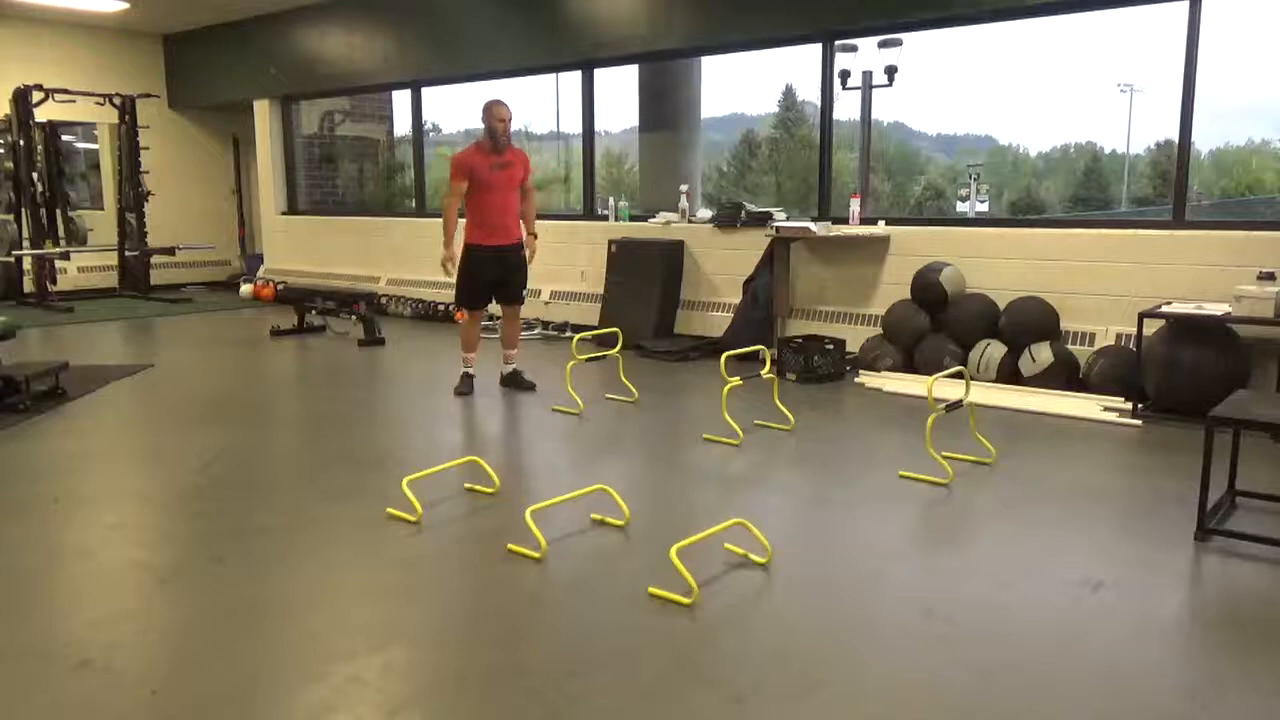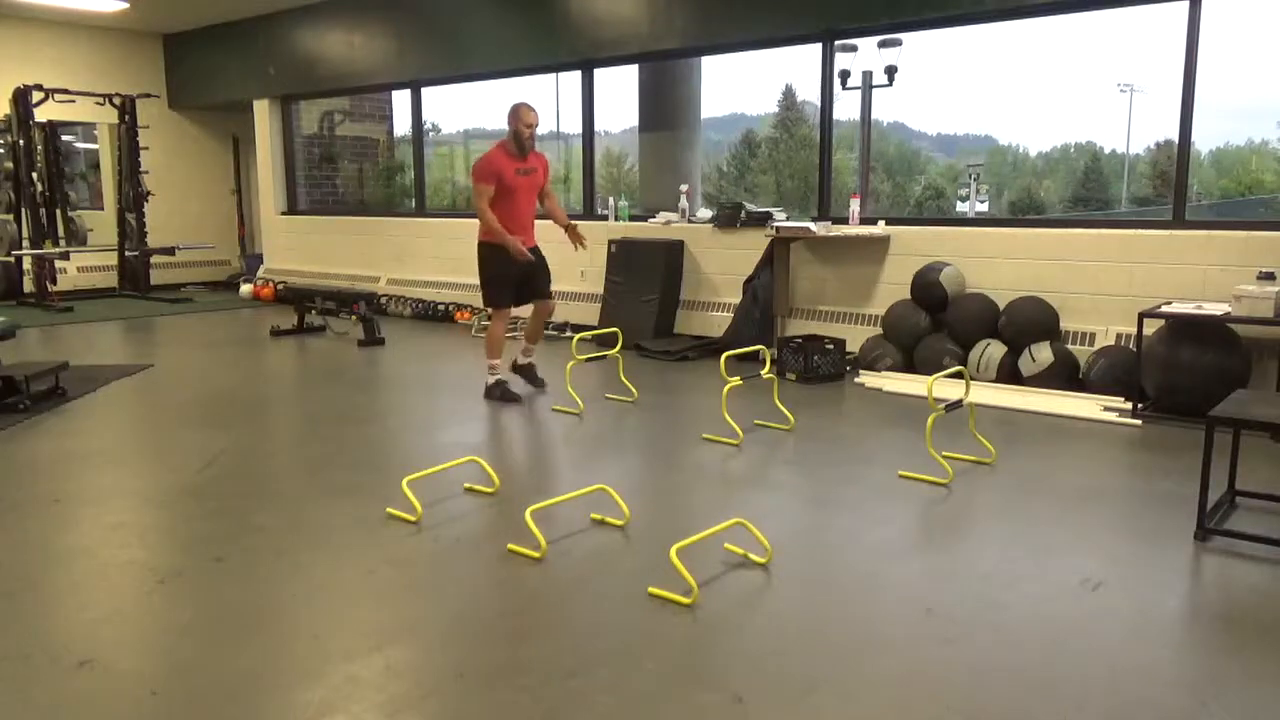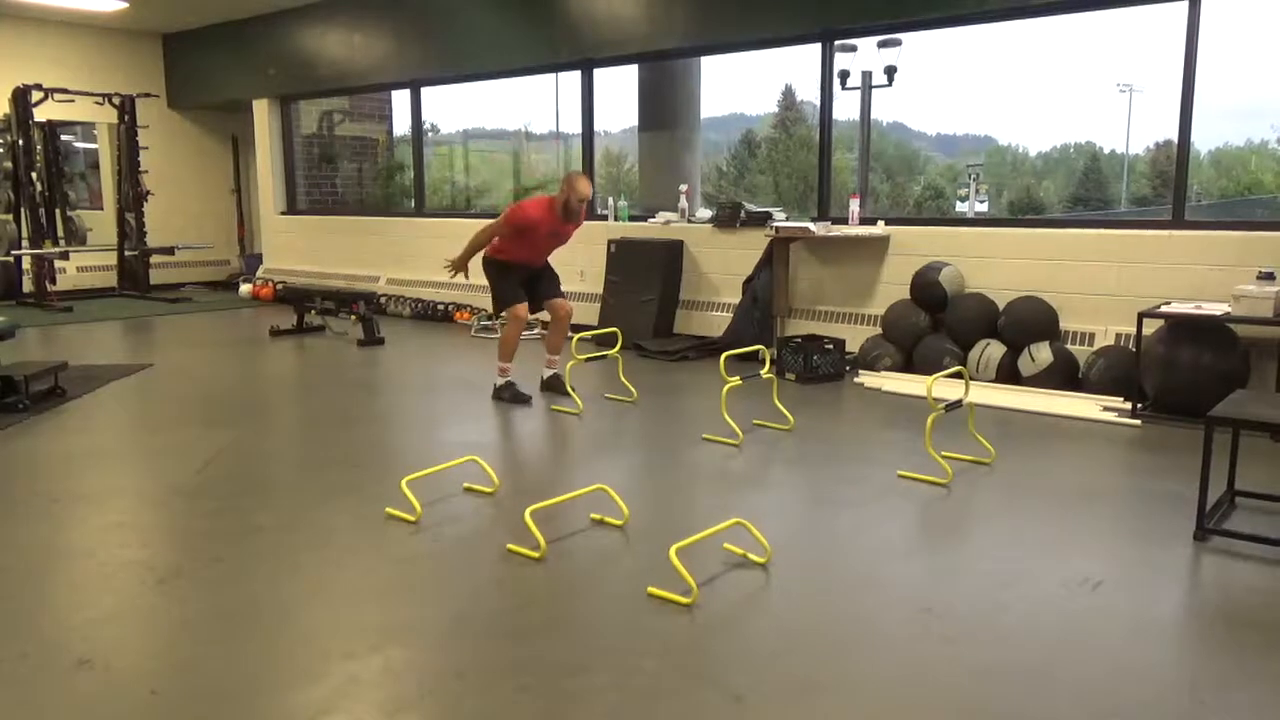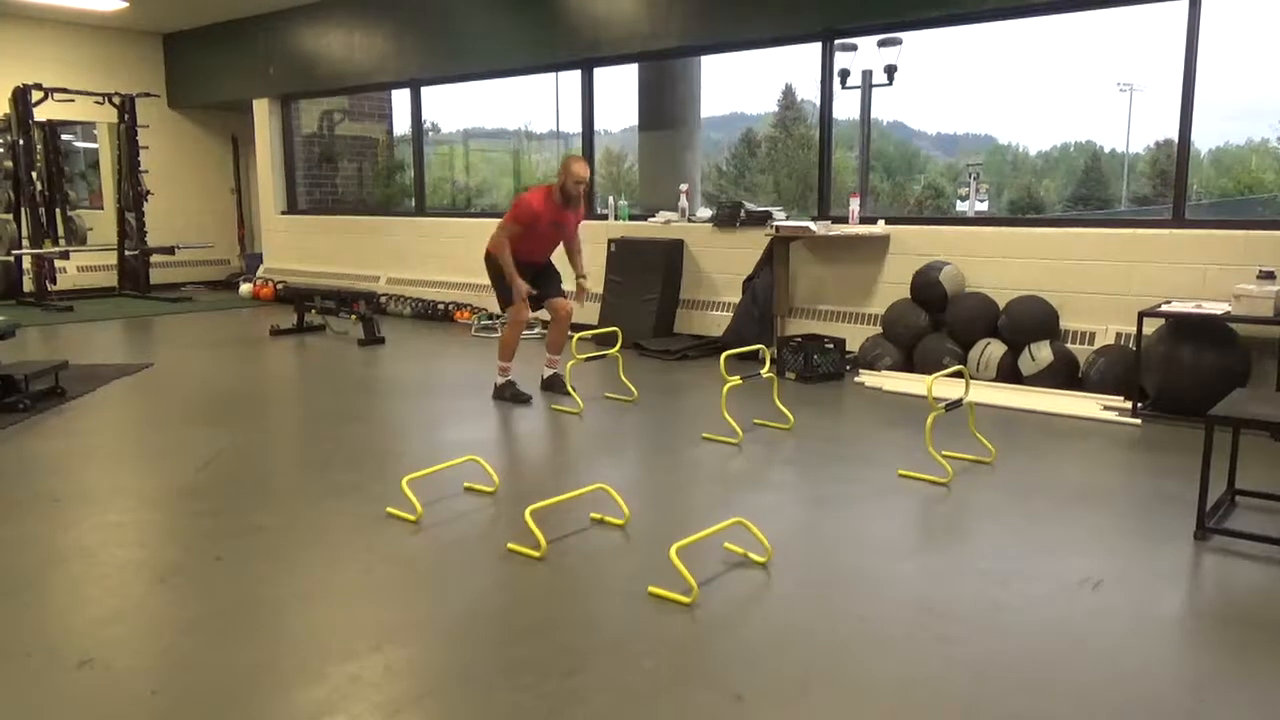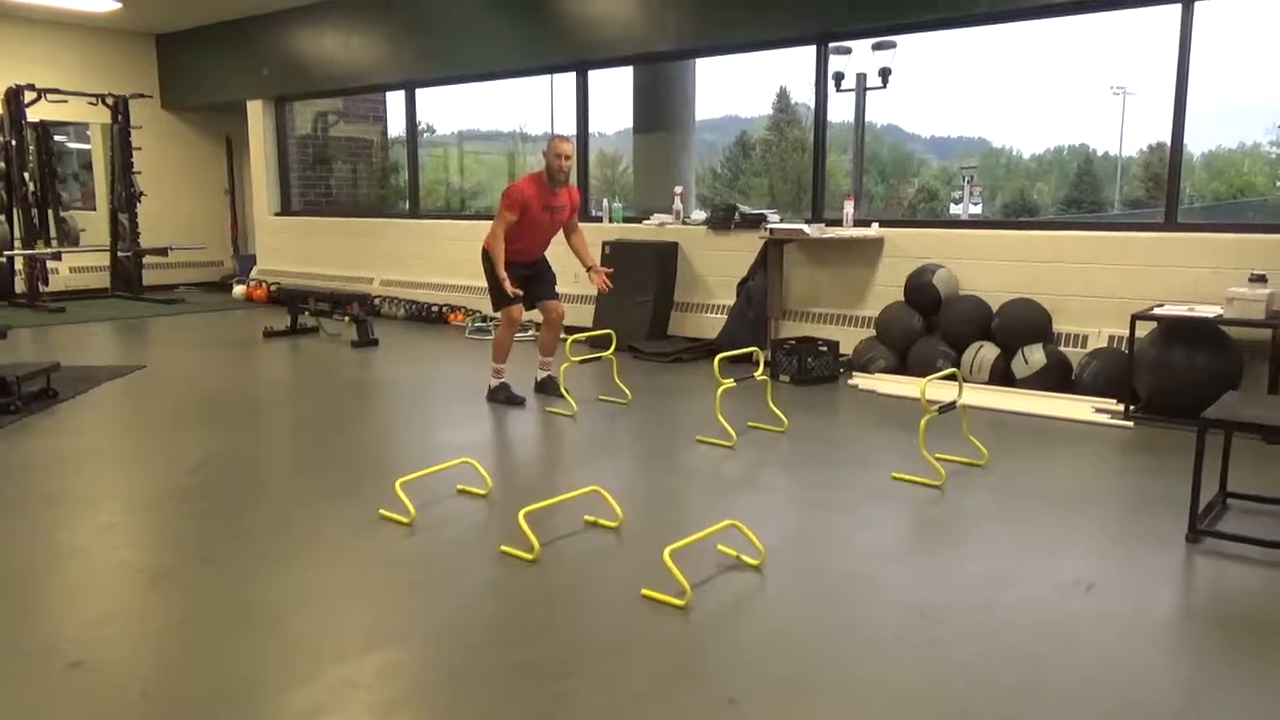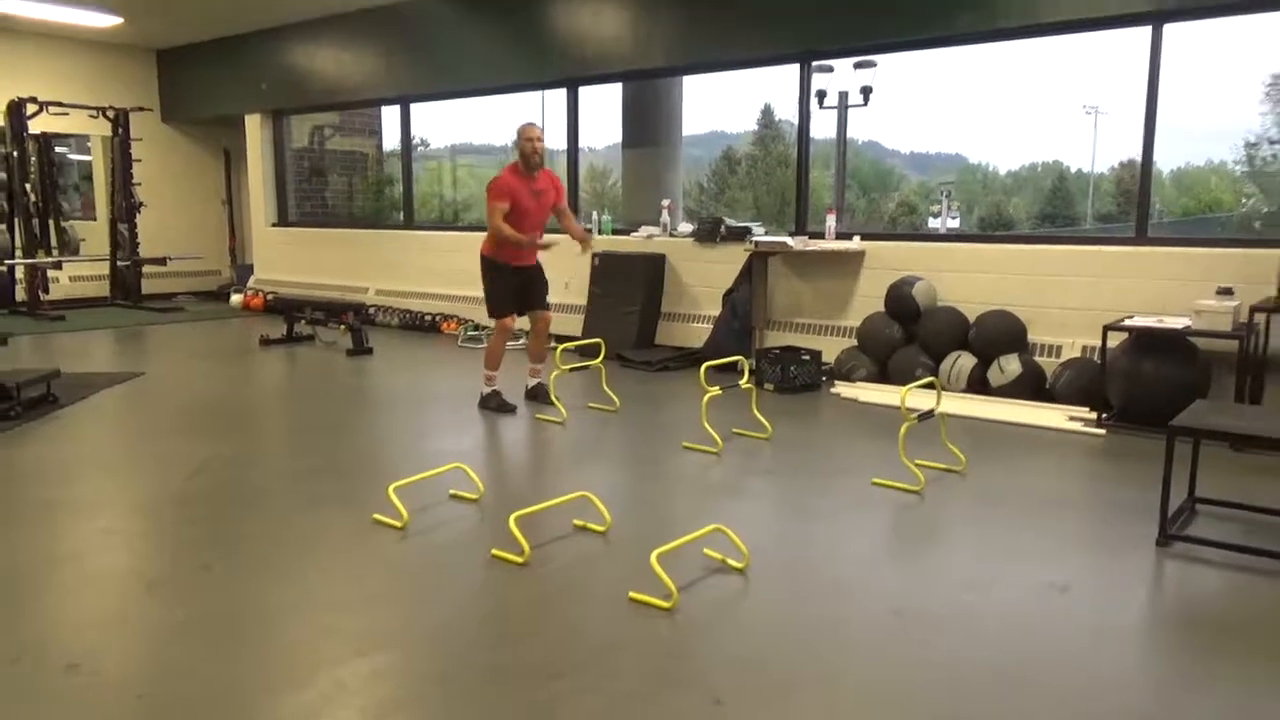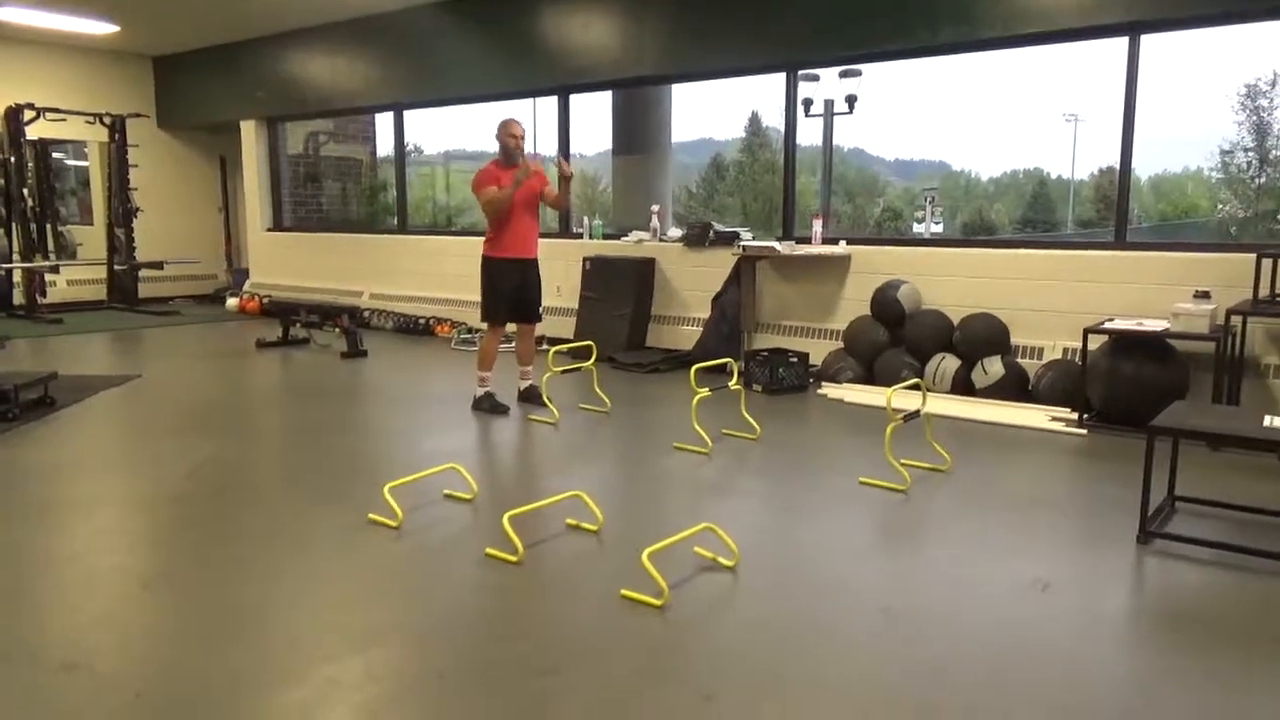
dt=0.7s
person 1, frame 1
left shoulder: (520, 158)
right shoulder: (466, 159)
left elbow: (527, 196)
right elbow: (452, 202)
left wrist: (531, 233)
right wrist: (448, 246)
left hip: (514, 246)
right hip: (479, 248)
left knee: (513, 309)
right knee: (474, 312)
left ankle: (510, 370)
right ankle: (467, 373)
person 1, frame 2
left shoulder: (539, 161)
right shoulder: (490, 162)
left elbow: (547, 197)
right elbow: (481, 207)
left wrist: (567, 226)
right wrist: (506, 240)
left hip: (529, 246)
right hip: (498, 248)
left knee: (546, 305)
right knee: (501, 312)
left ankle: (524, 360)
right ankle: (493, 381)
person 1, frame 3
left shoulder: (576, 217)
right shoulder: (530, 212)
right elbow: (489, 232)
right wrist: (462, 260)
left hip: (536, 265)
right hip: (503, 263)
left knee: (563, 311)
right knee: (519, 314)
left ankle: (550, 375)
right ankle: (502, 383)
person 1, frame 4
left shoulder: (577, 206)
right shoulder: (531, 203)
left elbow: (571, 238)
right elbow: (500, 238)
left wrist: (580, 275)
right wrist: (515, 281)
left hip: (539, 262)
right hip: (506, 259)
left knee: (563, 310)
right knee: (520, 315)
left ankle: (550, 374)
right ankle: (502, 382)
person 1, frame 5
left shoulder: (571, 196)
right shoulder: (521, 190)
left elbow: (573, 232)
right elbow: (497, 232)
left wrist: (591, 267)
right wrist: (501, 273)
left hip: (534, 259)
right hip: (503, 257)
left knee: (555, 313)
right knee: (513, 315)
left ankle: (544, 376)
right ankle: (496, 384)
person 1, frame 6
left shoulder: (553, 181)
right shoulder: (504, 181)
left elbow: (564, 214)
right elbow: (494, 225)
left wrist: (581, 236)
right wrist: (526, 241)
left hip: (529, 262)
right hip: (498, 262)
left knee: (542, 320)
right knee: (506, 324)
left ankle: (534, 383)
right ankle: (489, 391)
person 1, frame 7
left shoulder: (535, 173)
right shoulder: (487, 174)
left elbow: (560, 205)
right elbow: (492, 208)
left wrist: (566, 180)
right wrist: (518, 179)
left hip: (529, 261)
right hip: (499, 261)
left knee: (528, 325)
right knee: (496, 327)
left ankle: (526, 385)
right ankle: (482, 393)
